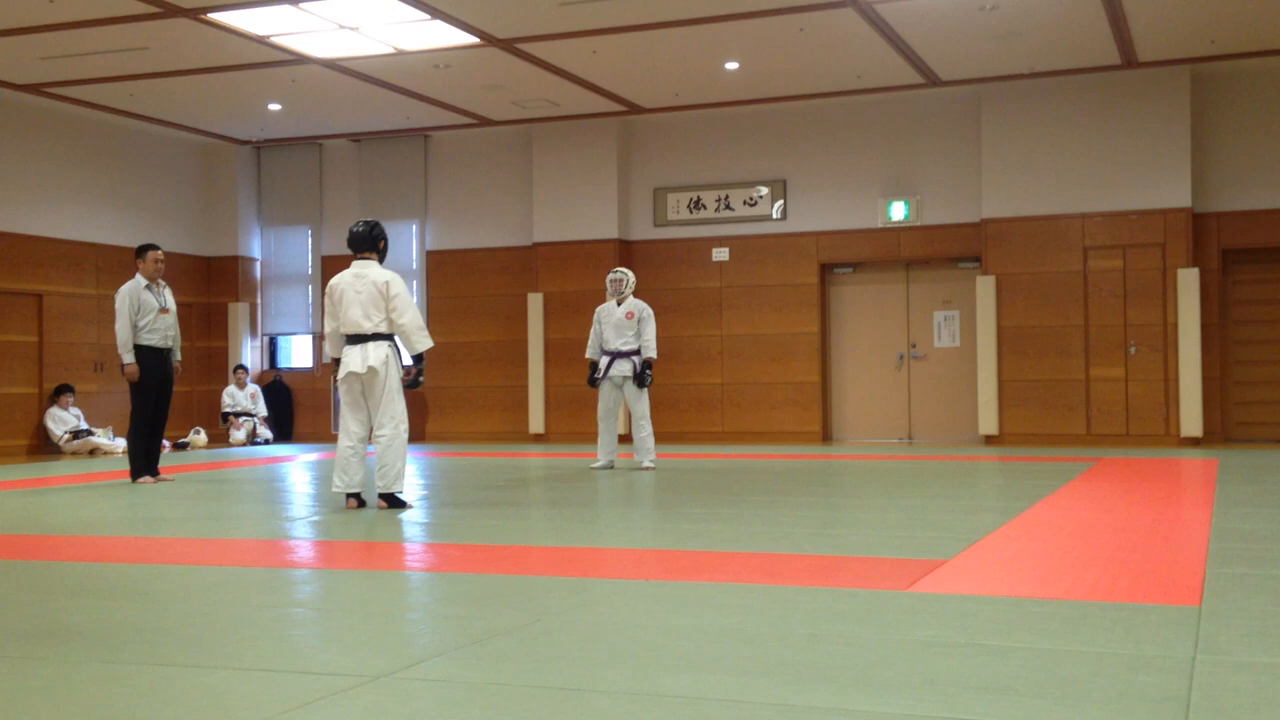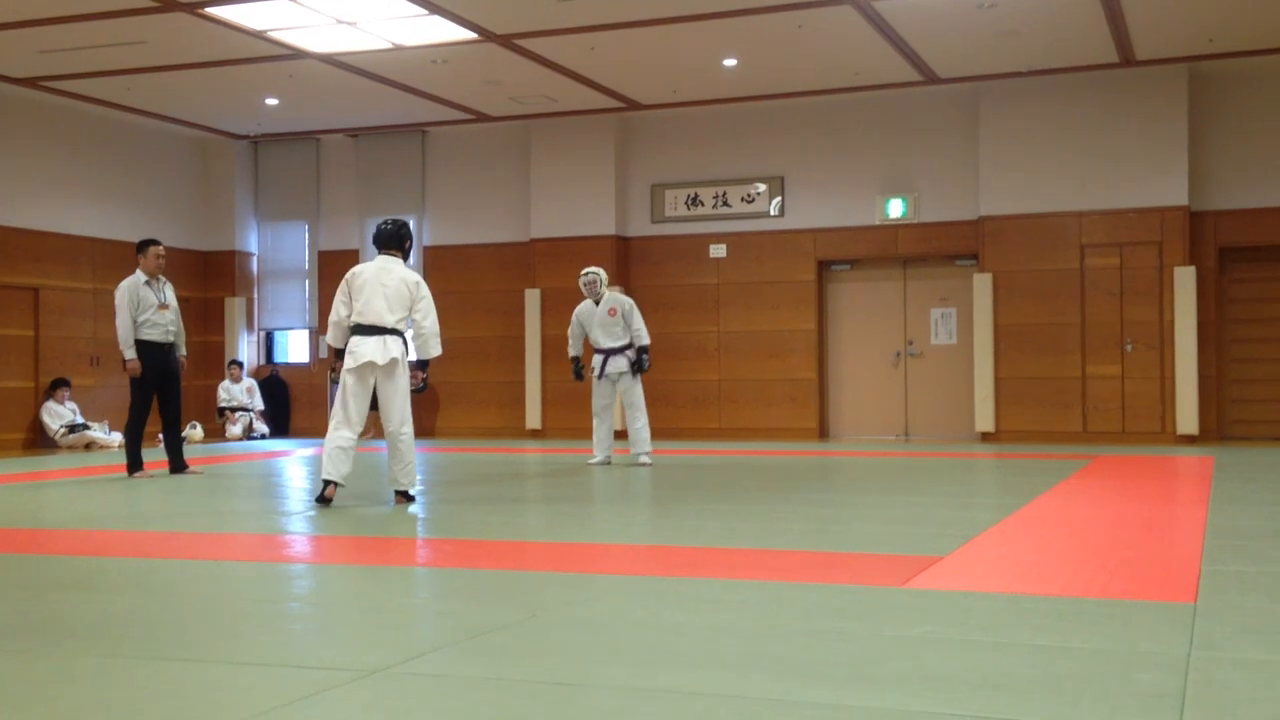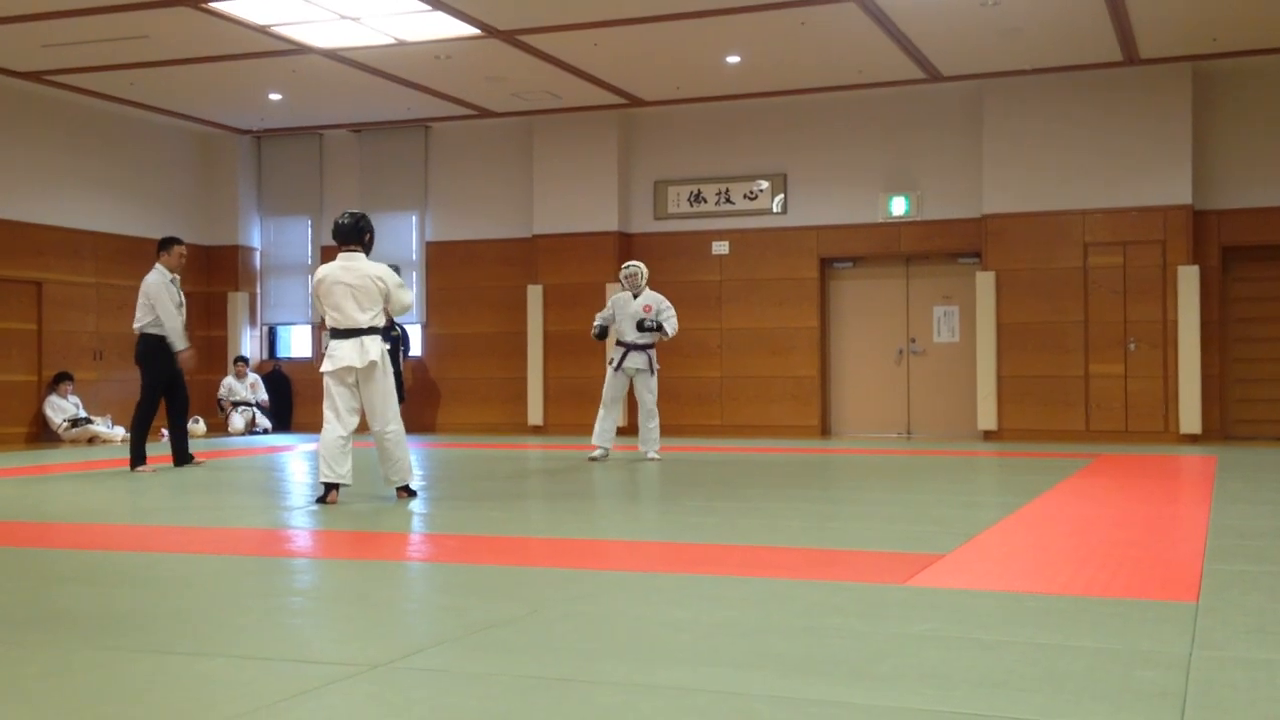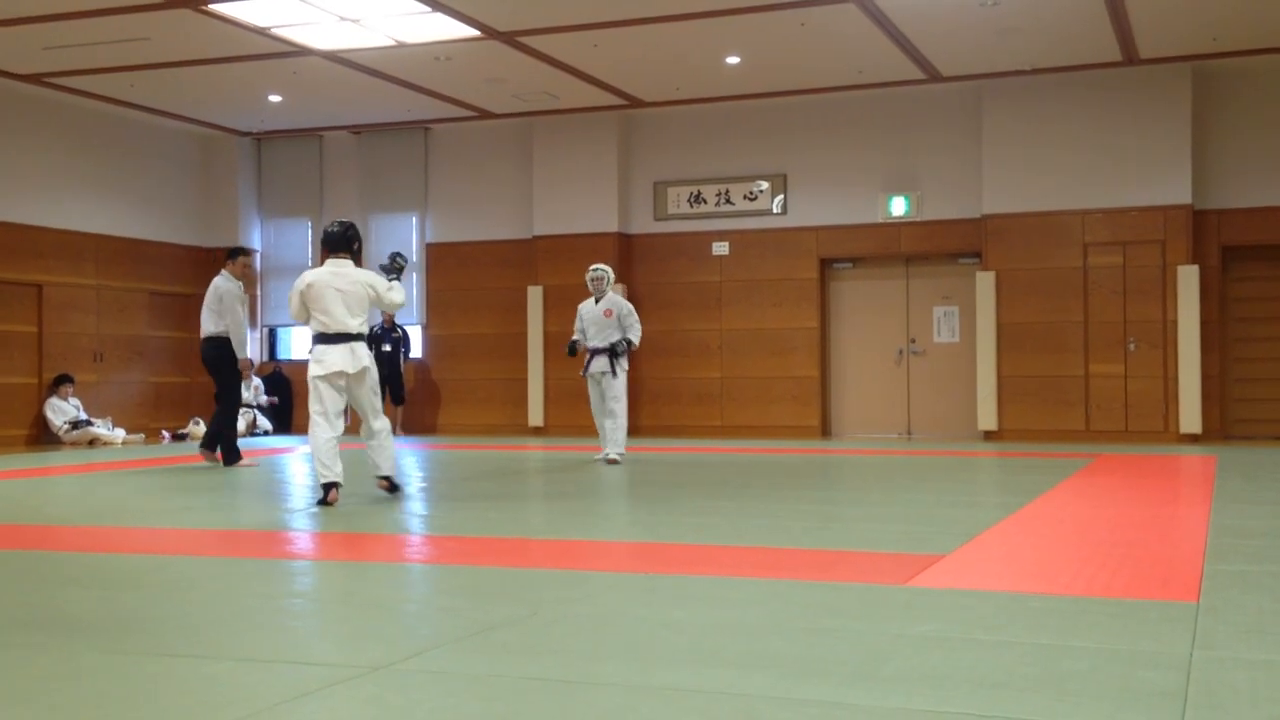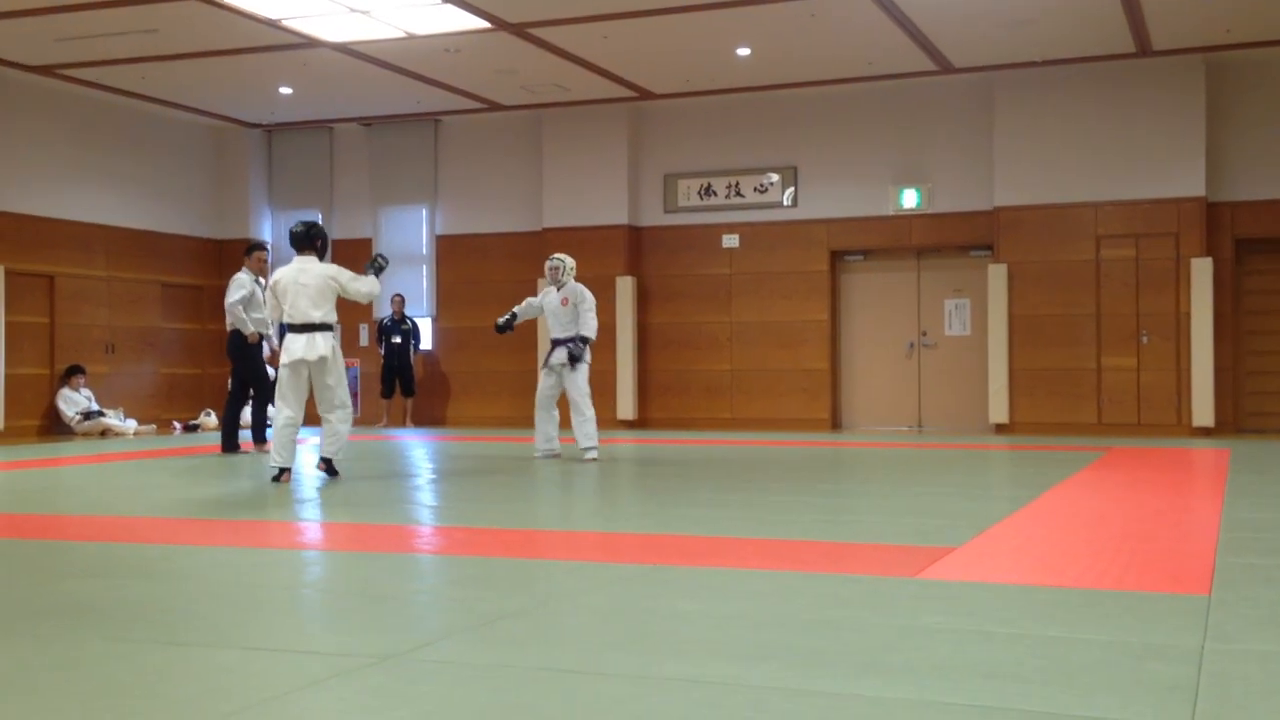
dt=1s
person 1, frame 1
left shoulder: (336, 283)
right shoulder: (388, 279)
left elbow: (331, 329)
right elbow: (407, 322)
left wrist: (338, 362)
right wrist: (417, 360)
left hip: (350, 357)
right hip: (381, 356)
left knee: (351, 428)
right knee: (390, 426)
left ankle: (352, 493)
right ankle: (386, 492)
person 1, frame 2
left shoulder: (356, 273)
right shoulder: (413, 279)
left elbow: (338, 318)
right elbow: (426, 326)
left wrist: (338, 354)
right wrist: (422, 364)
left hip: (358, 348)
right hip: (392, 351)
left knee: (345, 421)
right knee: (399, 424)
left ankle: (330, 483)
right ankle: (402, 489)
person 1, frame 3
left shoulder: (322, 274)
right shoulder: (380, 272)
right elbow: (402, 305)
right wrist: (388, 295)
left hip: (338, 350)
right hip: (371, 349)
left knee: (336, 421)
right knee: (386, 421)
left ankle: (331, 486)
right ankle: (401, 484)
person 1, frame 4
left shoulder: (309, 279)
right shoulder: (367, 278)
left elbow: (299, 316)
right elbow: (395, 301)
right wrist: (394, 276)
left hip: (324, 355)
right hip: (357, 354)
left knee: (325, 423)
right knee: (375, 419)
left ankle: (330, 485)
right ankle: (384, 475)
person 1, frame 5
left shoulder: (279, 275)
right shoulder: (331, 272)
left elbow: (274, 314)
right elbow: (367, 291)
right wrist: (373, 273)
left hip: (293, 344)
right hip: (323, 344)
left knee: (287, 410)
right knee: (336, 407)
left ankle: (284, 467)
right ankle: (327, 457)
person 2, frame 1
left shoulder: (165, 290)
right shoulder: (130, 290)
right elbow: (124, 328)
left wrist: (176, 357)
right wrist: (129, 361)
left hip: (163, 357)
right hip: (144, 357)
left knee: (160, 416)
right knee: (142, 416)
left ankle: (152, 468)
right ankle: (139, 472)
person 2, frame 2
left shoulder: (167, 287)
right shoulder: (129, 286)
left elbow: (177, 321)
right elbow: (125, 324)
left wrist: (181, 352)
right wrist: (130, 357)
left hip: (167, 353)
right hip: (145, 353)
left knee: (172, 411)
right knee: (140, 411)
left ankle: (178, 463)
right ankle: (135, 466)
person 2, frame 3
left shoulder: (170, 280)
right shoulder: (156, 280)
right elbow: (169, 316)
right wrist: (182, 348)
left hip: (166, 349)
right hip: (154, 347)
left knee: (179, 402)
right knee: (149, 404)
left ankle: (182, 455)
right ankle: (138, 460)
person 2, frame 4
left shoulder: (221, 284)
right shoulder: (230, 287)
right elbow: (235, 323)
left wrist: (239, 354)
right wrist: (242, 356)
left hip: (214, 346)
right hip: (223, 348)
left knee: (226, 401)
right knee: (230, 402)
left ankle: (209, 445)
right ankle: (231, 456)
person 2, frame 5
left shoulder: (257, 283)
right shoulder: (242, 280)
left elbow: (263, 318)
right elbow: (231, 305)
left wrist: (272, 342)
right wrist: (249, 331)
left hip: (250, 342)
right hip: (244, 342)
left knee: (238, 394)
right knee: (262, 390)
left ankle: (229, 443)
right ankle: (260, 440)
person 3, frame 1
left shoulder: (641, 308)
right shoulder: (602, 310)
left elbow: (648, 340)
right elbow: (595, 341)
left wrist: (647, 368)
right wrist: (592, 368)
left hip: (632, 365)
right hip: (608, 366)
left knee: (640, 413)
right knee: (605, 414)
left ankle: (647, 458)
right ankle: (606, 458)
person 3, frame 2
left shoulder: (622, 301)
right shoulder: (580, 311)
left elbow: (638, 328)
right elbow: (575, 338)
left wrist: (643, 353)
right wrist: (575, 362)
left hip: (625, 360)
right hip: (601, 363)
left knee: (635, 406)
right knee: (601, 409)
left ankle: (642, 452)
right ankle: (602, 454)
person 3, frame 3
left shoulder: (658, 300)
right shoulder: (617, 300)
left elbow: (672, 326)
right elbow: (601, 319)
left wrist: (655, 326)
right wrist: (598, 329)
left hip: (644, 357)
right hip: (621, 355)
left knee: (647, 404)
right knee: (609, 401)
left ankle: (650, 448)
right ankle: (602, 446)
person 3, frame 4
left shoulder: (620, 304)
right shoulder: (584, 307)
left elbow: (635, 330)
right elbow: (581, 333)
left wrist: (624, 344)
right wrist: (575, 344)
left hip: (614, 361)
right hip: (593, 361)
left knee: (615, 405)
right knee: (599, 408)
left ankle: (615, 450)
right ankle: (608, 448)
person 3, frame 5
left shoulder: (580, 292)
right shoulder: (547, 294)
left elbow: (588, 320)
right elbow: (529, 307)
left wrist: (582, 343)
right wrist: (507, 319)
left hip: (574, 352)
right hip: (555, 353)
left knee: (579, 399)
right knee: (544, 400)
left ankle: (589, 447)
right ankle: (549, 446)
